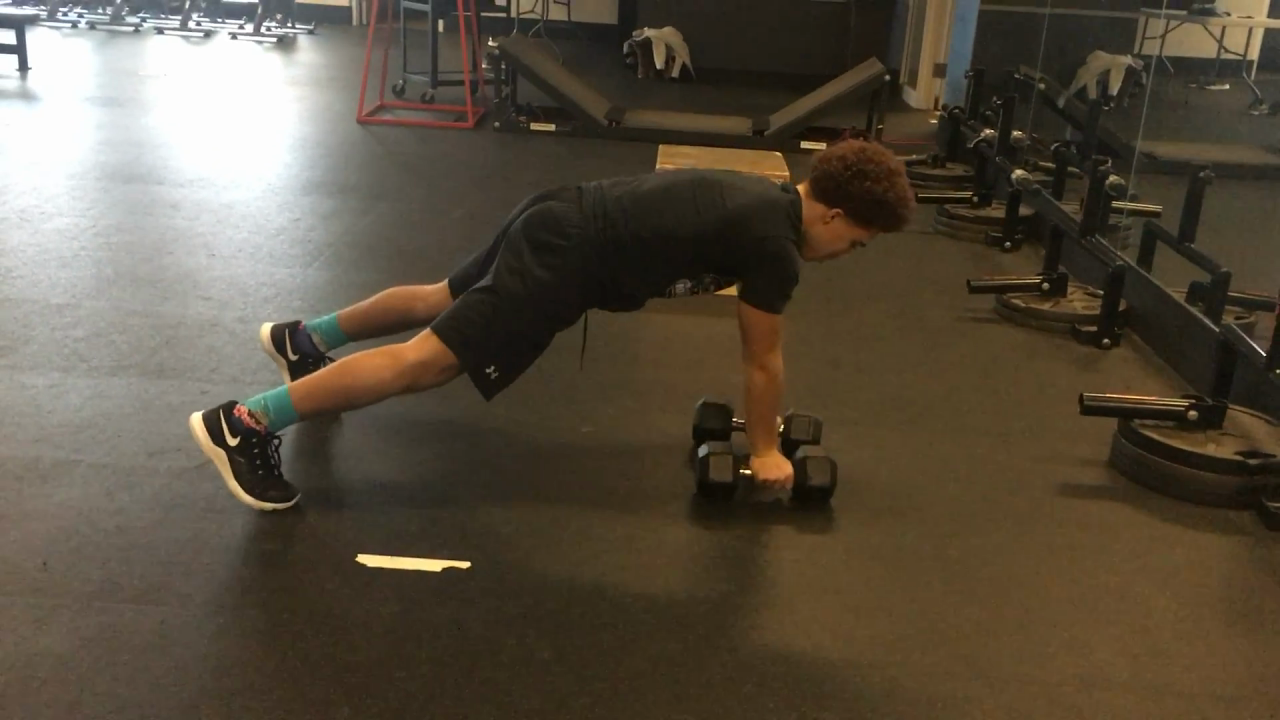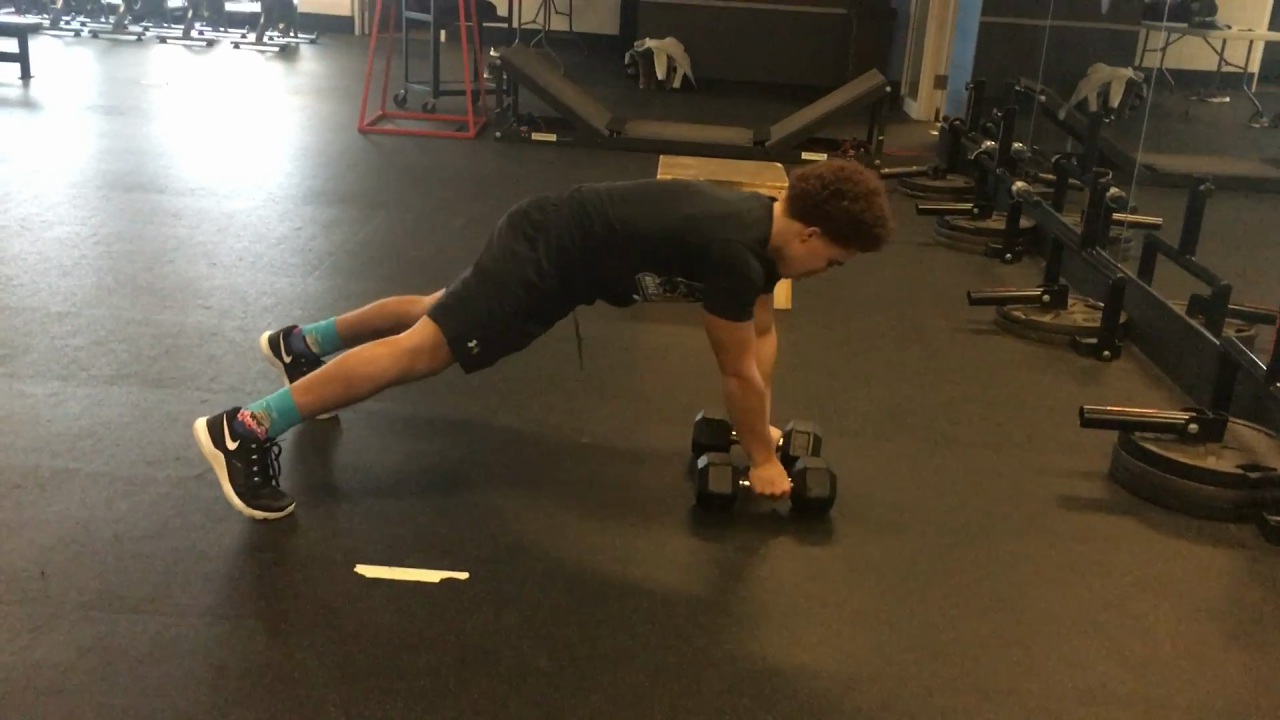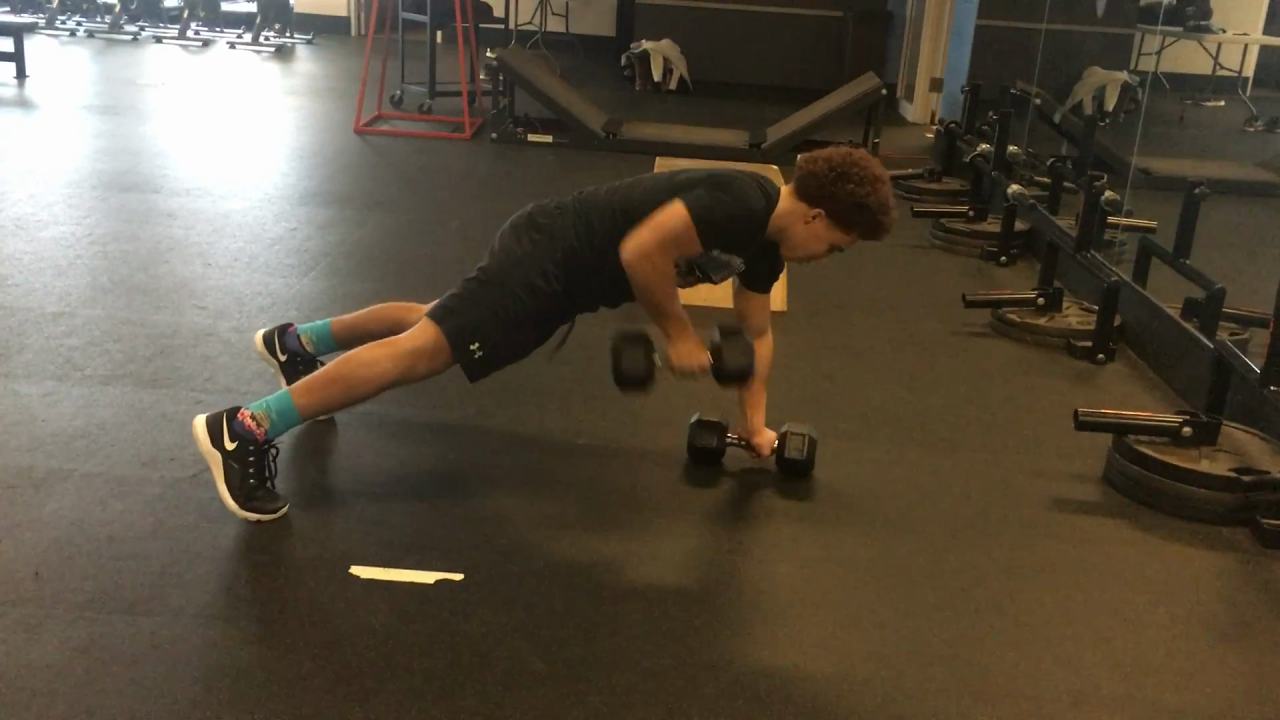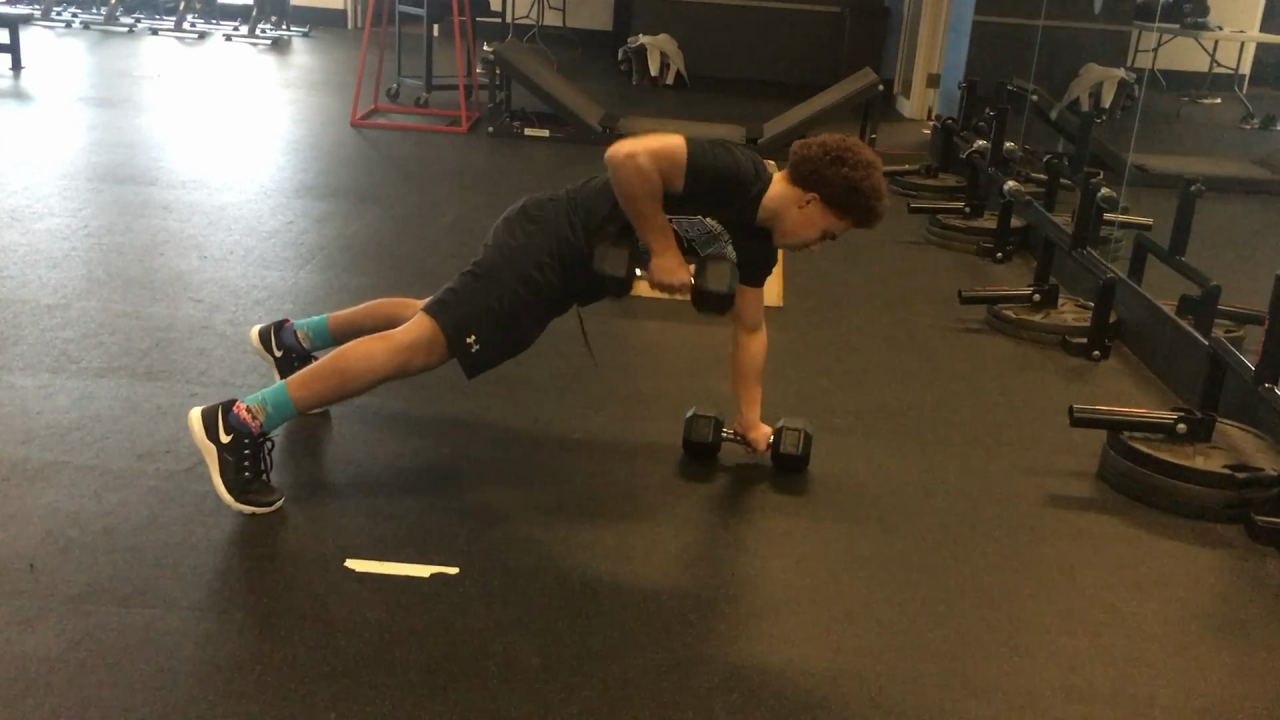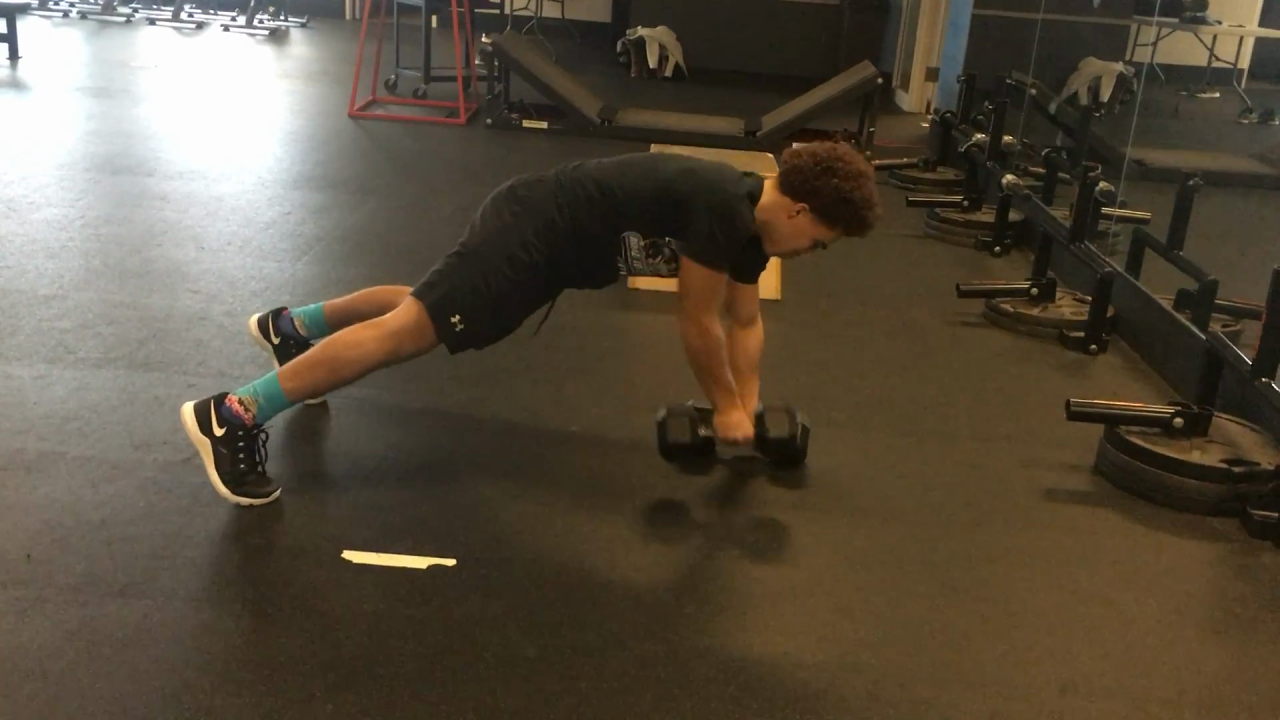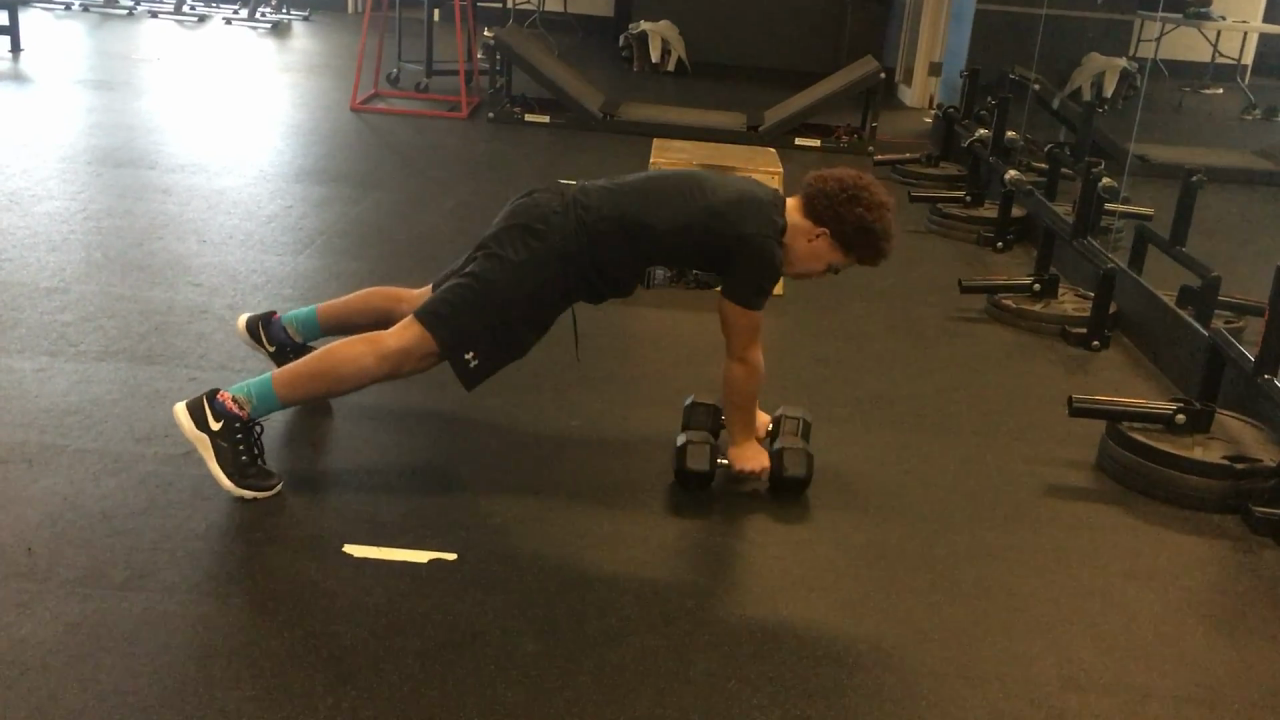
dt=0.4s
person 1, frame 1
left shoulder: (767, 204)
right shoulder: (775, 245)
left elbow: (751, 339)
right elbow: (764, 360)
left wrist: (758, 411)
right wrist: (764, 450)
left hip: (558, 216)
right hip: (564, 258)
left knee: (441, 303)
right knee: (429, 358)
left ankle: (305, 340)
right ankle: (244, 423)
person 1, frame 2
left shoulder: (763, 225)
right shoulder: (732, 249)
left elbow: (762, 332)
right elbow: (738, 370)
left wrist: (761, 424)
right wrist: (762, 461)
left hip: (557, 242)
right hip: (548, 246)
left knee: (438, 310)
right knee: (424, 347)
left ankle: (302, 344)
right ankle: (245, 430)
person 1, frame 3
left shoulder: (765, 240)
right shoulder: (740, 202)
left elbow: (757, 330)
right elbow: (638, 254)
left wrist: (754, 423)
right wrist: (679, 338)
left hip: (563, 264)
right hip: (551, 253)
left knee: (434, 317)
right knee: (425, 349)
left ankle: (296, 341)
right ankle: (243, 430)
person 1, frame 4
left shoulder: (758, 234)
right shoulder: (733, 173)
left elbow: (749, 326)
right elbow: (626, 156)
left wrist: (749, 420)
right wrist: (662, 247)
left hip: (570, 269)
right hip: (548, 245)
left knee: (430, 314)
right knee: (421, 343)
left ankle: (291, 338)
right ankle: (239, 424)
person 1, frame 5
left shoulder: (750, 228)
right shoulder: (723, 206)
left elbow: (745, 321)
right elbow: (695, 323)
left wrist: (747, 408)
right wrist: (727, 407)
left hip: (552, 243)
right hip: (535, 226)
left knee: (423, 301)
right knee: (411, 327)
left ankle: (291, 326)
right ankle: (231, 415)
person 1, frame 6
left shoulder: (761, 210)
right shoulder: (758, 242)
left elbow: (743, 343)
right elbow: (742, 355)
left wrist: (749, 412)
right wrist: (742, 438)
left hip: (550, 216)
right hip: (550, 252)
left knee: (427, 304)
right knee: (411, 344)
left ankle: (280, 327)
right ankle: (227, 411)
